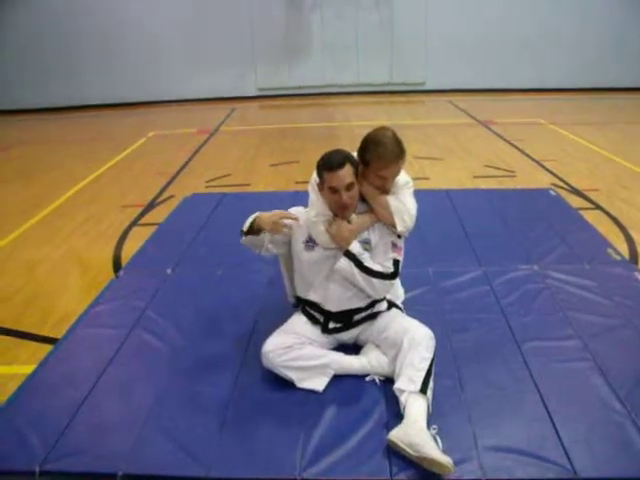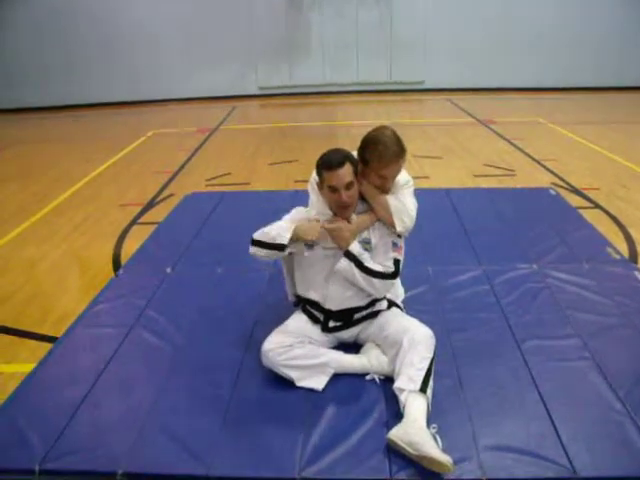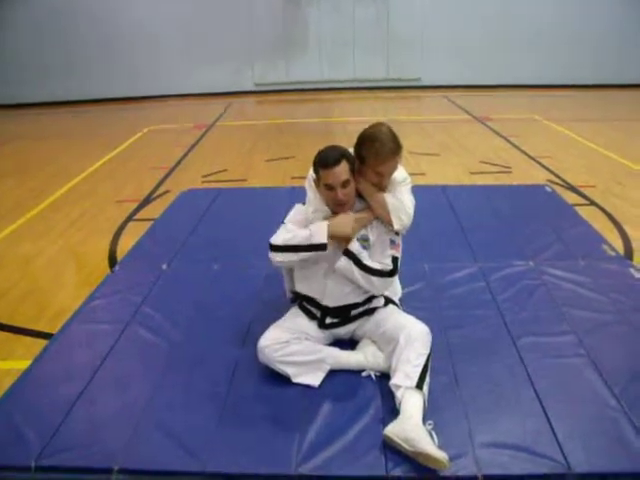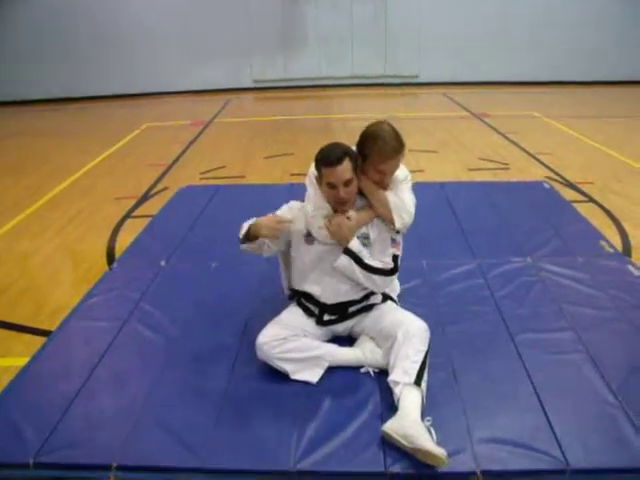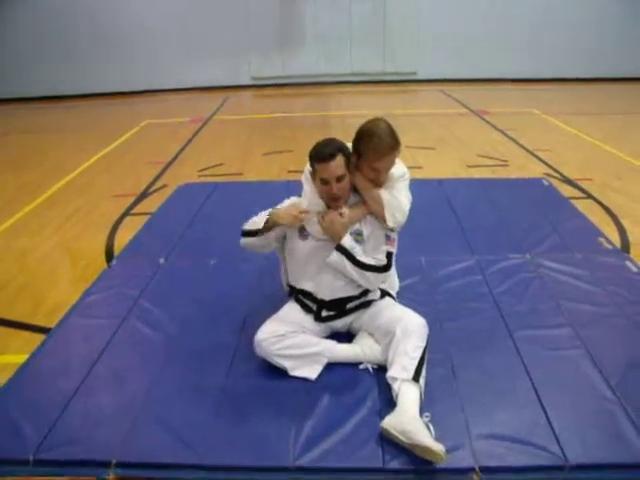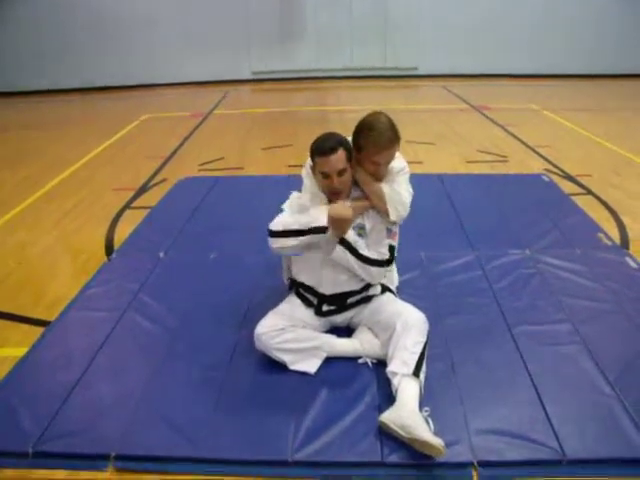
dt=0.3s
person 1, frame 1
left shoulder: (380, 223)
right shoulder: (302, 219)
left elbow: (382, 285)
right elbow: (256, 241)
left wrist: (349, 247)
right wrist: (259, 222)
left hip: (371, 315)
right hip: (318, 318)
left knee: (420, 337)
right knee: (273, 353)
left ankle: (414, 426)
right ankle: (372, 363)
person 1, frame 2
left shoulder: (381, 222)
right shoulder: (305, 217)
left elbow: (383, 284)
right elbow: (259, 244)
left wrist: (349, 247)
right wrist: (294, 232)
left hip: (371, 314)
right hip: (317, 316)
left knee: (420, 337)
right knee: (272, 352)
left ankle: (414, 425)
right ankle: (371, 361)
person 1, frame 3
left shoulder: (378, 219)
right shoulder: (304, 214)
left elbow: (382, 281)
right elbow: (278, 249)
left wrist: (349, 245)
right wrist: (329, 229)
left hip: (367, 311)
right hip: (314, 313)
left knee: (417, 334)
right knee: (269, 348)
left ankle: (410, 422)
right ankle: (368, 358)
person 1, frame 4
left shoulder: (378, 217)
right shoulder: (299, 212)
left elbow: (384, 280)
right elbow: (255, 242)
left wrist: (349, 243)
right wrist: (256, 227)
left hip: (365, 307)
right hip: (312, 309)
left knee: (415, 330)
right knee: (268, 345)
left ankle: (409, 418)
right ankle: (366, 354)
person 1, frame 5
left shoulder: (373, 213)
right shoulder: (297, 207)
left elbow: (376, 276)
right elbow: (250, 239)
left wrist: (341, 239)
right wrist: (273, 217)
left hip: (363, 304)
right hip: (310, 307)
left knee: (413, 326)
right knee: (266, 341)
left ankle: (407, 414)
right ankle: (365, 350)
person 1, frame 6
left shoulder: (375, 207)
right shoulder: (301, 201)
left elbow: (378, 270)
right elbow: (277, 238)
left wrist: (344, 234)
right wrist: (328, 214)
left hip: (363, 299)
right hip: (310, 301)
left knee: (414, 322)
right knee: (266, 335)
left ankle: (406, 409)
right ankle: (364, 345)
